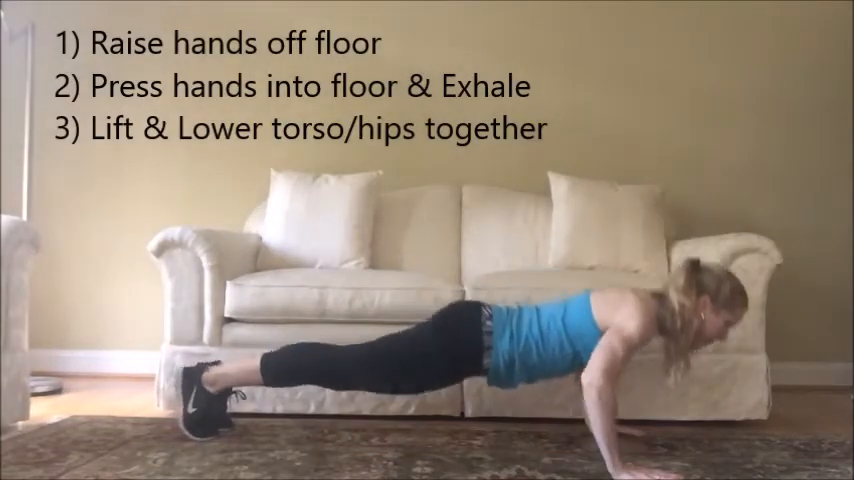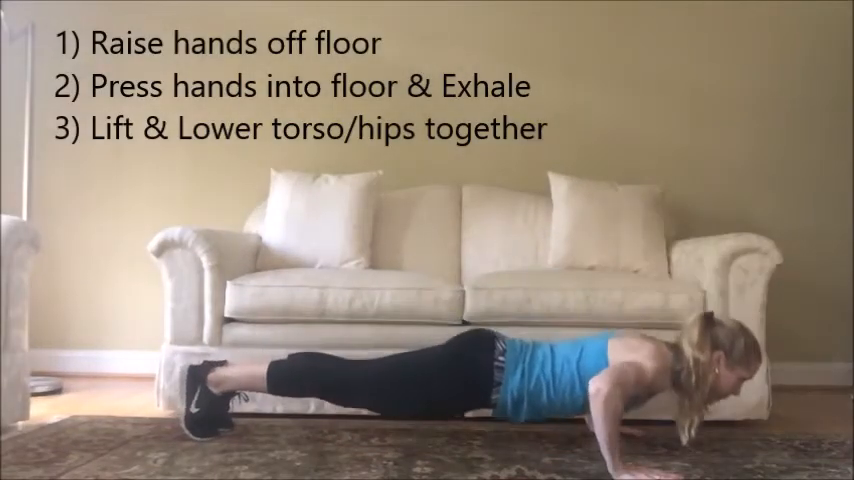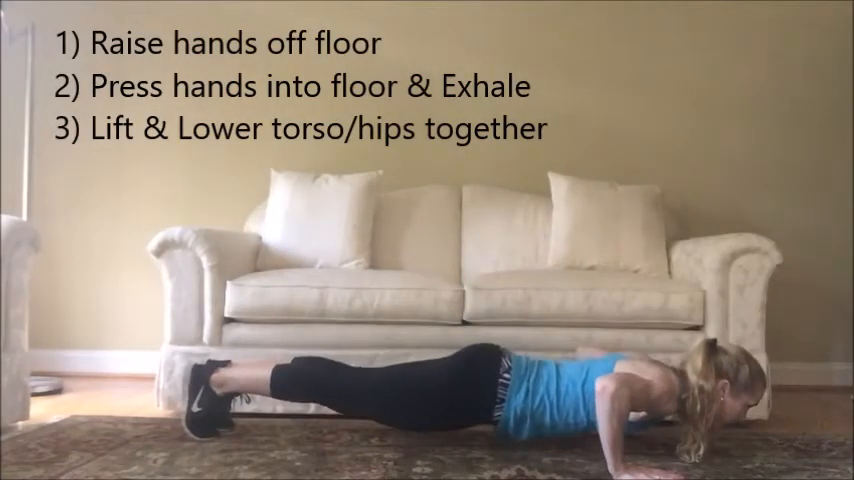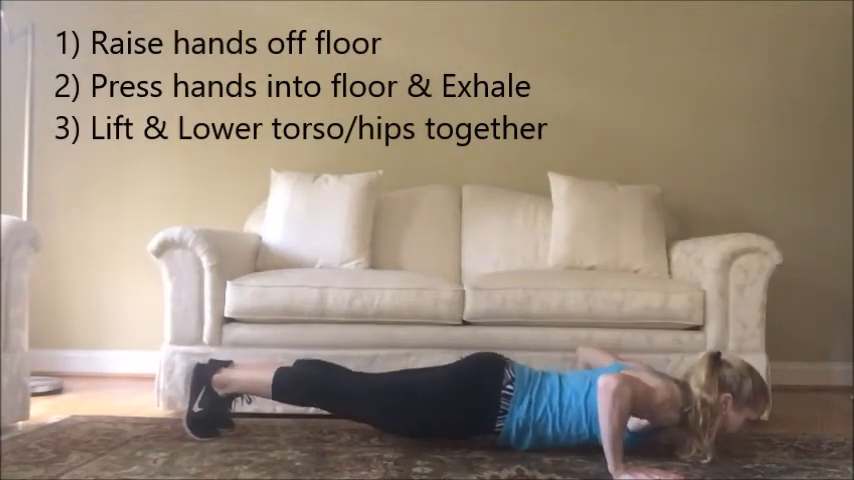
dt=0.4s
person 1, frame 1
left shoulder: (643, 307)
right shoulder: (641, 315)
left elbow: (589, 367)
right elbow: (594, 381)
left wrist: (604, 422)
left hip: (481, 332)
right hip: (474, 339)
left knee: (346, 366)
right knee: (345, 366)
left ankle: (215, 375)
right ankle: (212, 378)
person 1, frame 2
left shoulder: (653, 353)
right shoulder: (658, 364)
right elbow: (602, 388)
left wrist: (606, 420)
left hip: (491, 361)
right hip: (485, 371)
left knee: (351, 380)
right knee: (349, 383)
left ankle: (219, 376)
right ankle: (217, 378)
person 1, frame 3
left shoulder: (659, 377)
right shoulder: (665, 389)
left elbow: (587, 354)
right elbow: (610, 389)
left wrist: (620, 423)
left hip: (495, 376)
right hip: (489, 387)
left knee: (353, 386)
right knee: (351, 389)
left ankle: (224, 375)
right ankle: (219, 380)
person 1, frame 4
left shoulder: (658, 383)
right shoulder: (669, 401)
left elbow: (588, 353)
right elbow: (612, 388)
left hip: (497, 385)
right hip: (490, 397)
left knee: (356, 390)
right knee: (354, 393)
left ankle: (226, 374)
right ankle: (220, 379)
